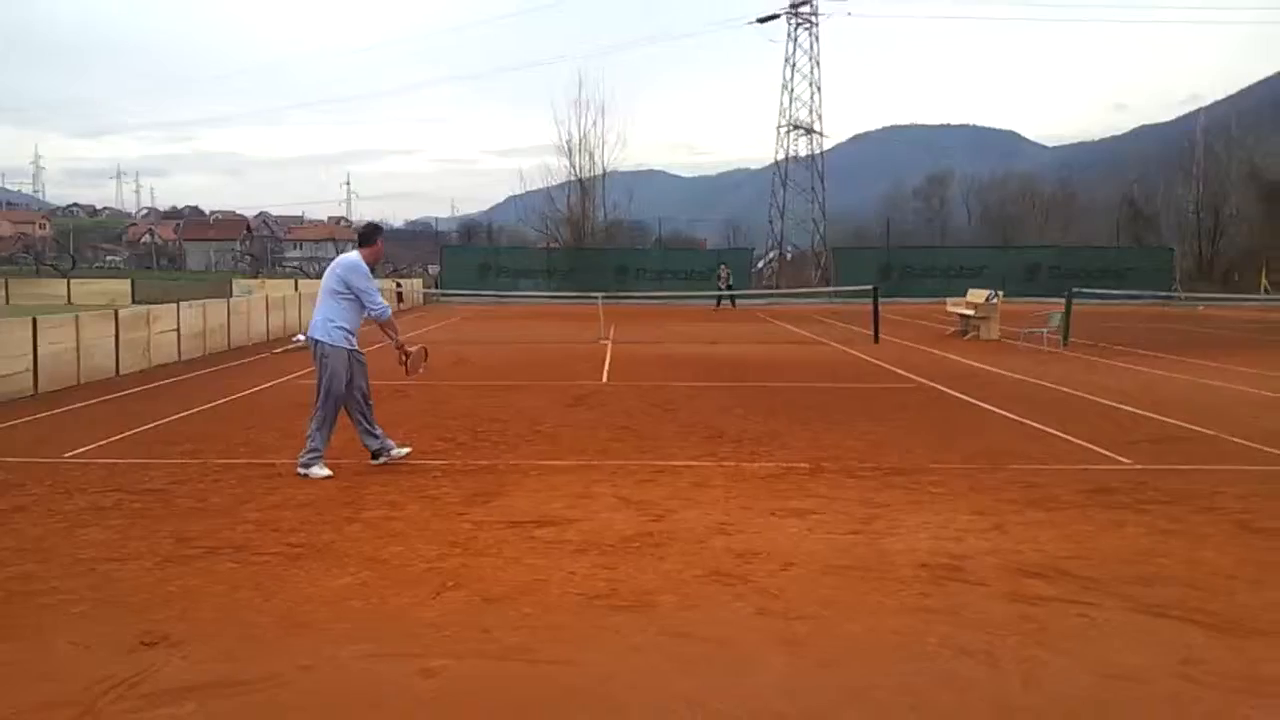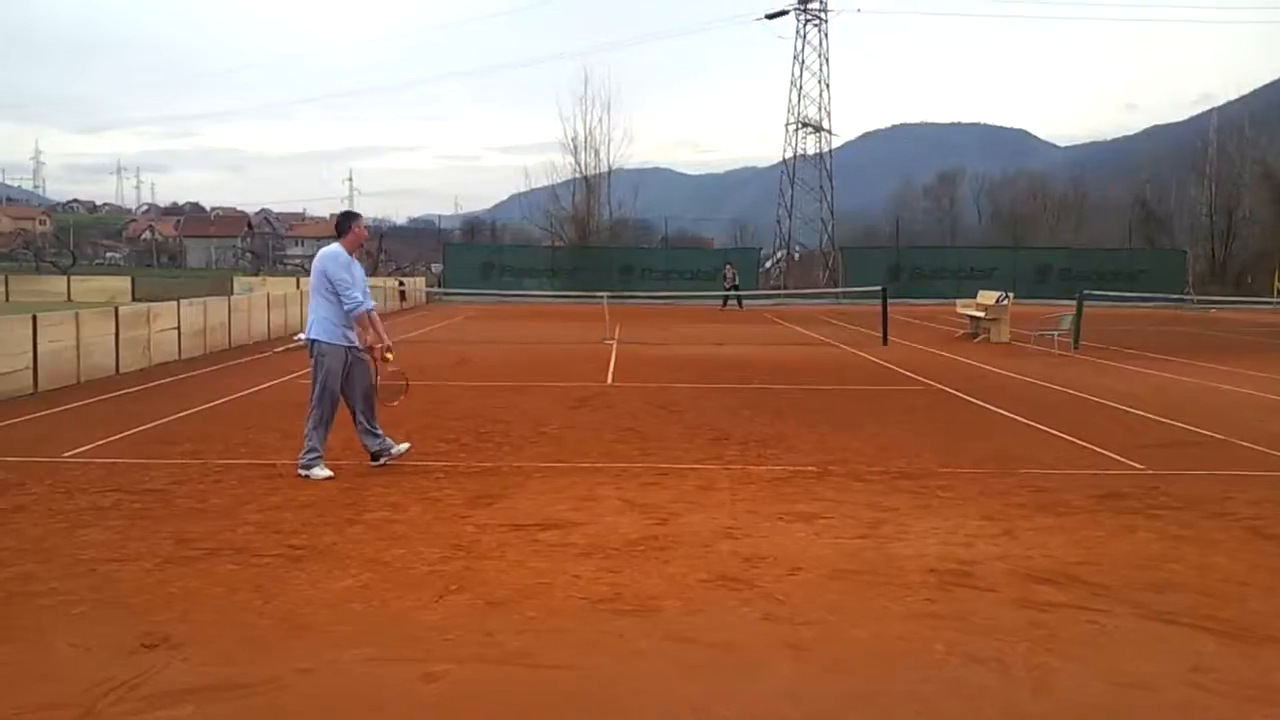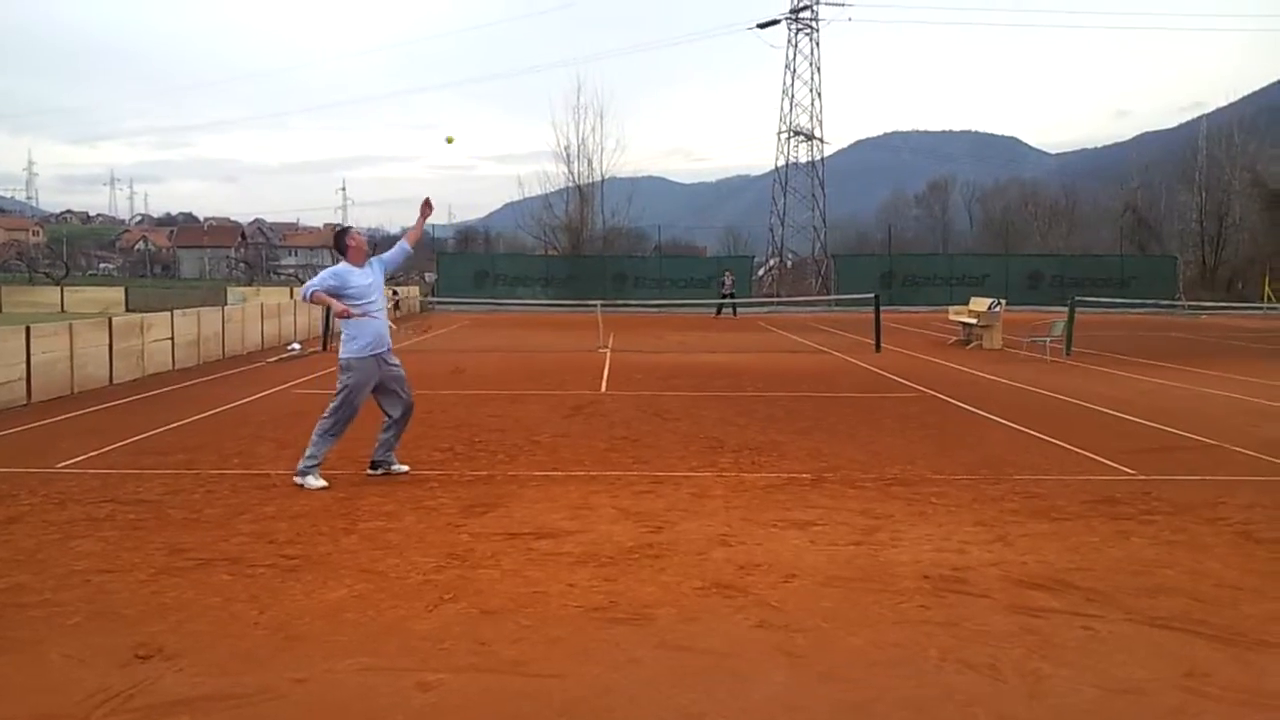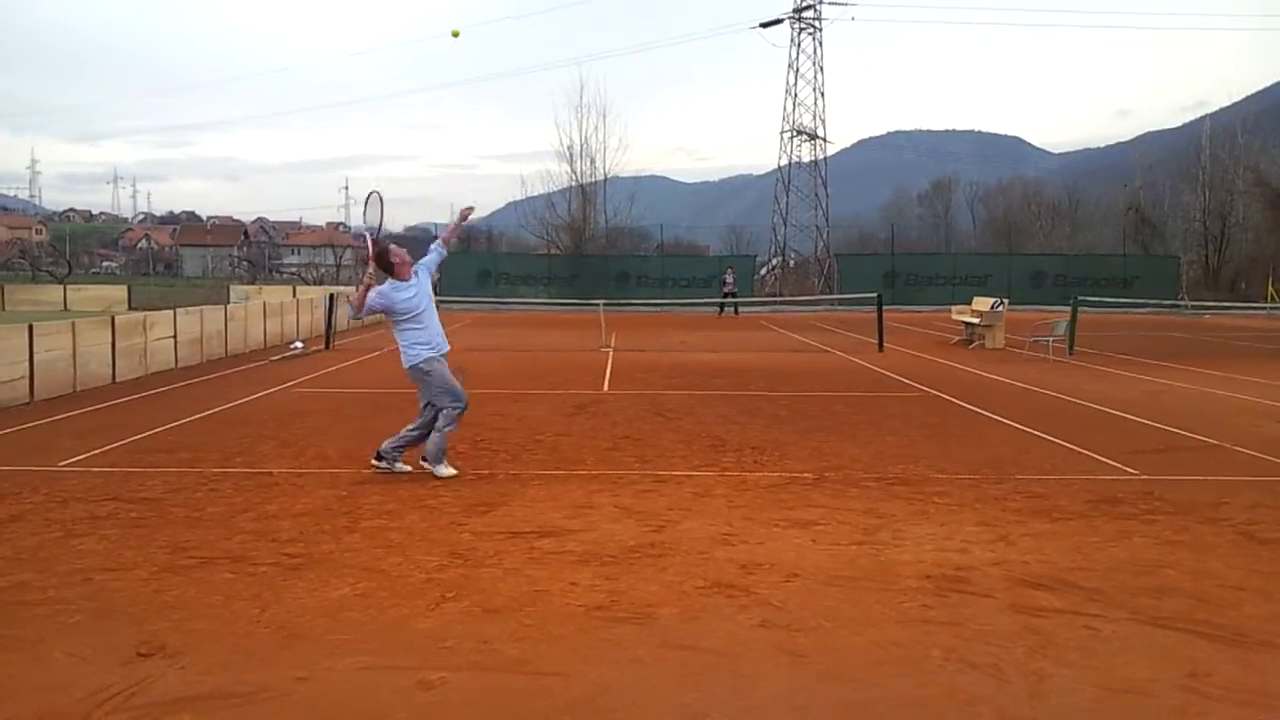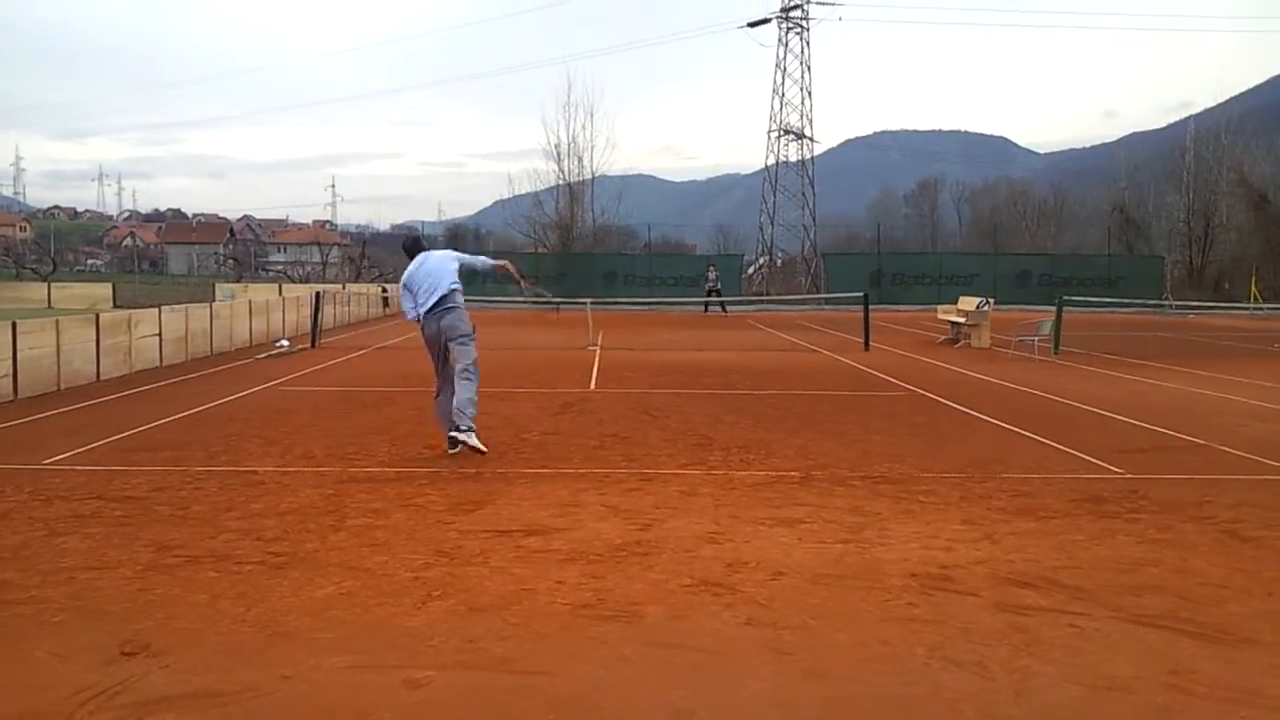
dt=0.4s
person 1, frame 1
left shoulder: (359, 267)
right shoulder: (352, 264)
left elbow: (375, 312)
right elbow: (379, 309)
left wrist: (395, 340)
right wrist: (398, 336)
left hip: (346, 343)
right hip: (329, 341)
left knee: (360, 398)
right knee: (330, 400)
left ankle: (379, 448)
right ankle: (310, 460)
person 1, frame 2
left shoulder: (354, 264)
right shoulder: (332, 255)
left elbow: (367, 304)
right elbow: (352, 302)
left wrist: (382, 337)
right wrist: (368, 335)
left hip: (349, 342)
right hip: (327, 341)
left knee: (363, 395)
right knee: (325, 400)
left ankle: (379, 448)
right ankle: (309, 461)
person 1, frame 3
left shoulder: (376, 266)
right shoulder: (338, 274)
left elbow: (404, 247)
right elbow: (309, 290)
left wrist: (422, 218)
right wrist: (333, 304)
left hip: (384, 354)
right hip: (358, 358)
left knee: (403, 404)
right knee: (339, 415)
left ankle: (382, 461)
right ankle: (307, 469)
person 1, frame 4
left shoulder: (422, 272)
right shoulder: (385, 293)
left elbow: (440, 246)
right elbow: (355, 310)
left wrist: (459, 221)
right wrist: (365, 287)
left hip: (436, 357)
right hip: (421, 360)
left knee: (431, 415)
right knee: (457, 401)
left ankle: (387, 455)
right ankle: (433, 458)
person 1, frame 5
left shoulder: (407, 276)
right shoulder: (446, 255)
left elbow: (411, 316)
right elbow: (479, 262)
right wrist: (508, 267)
left hip: (430, 325)
right hip: (453, 315)
left knee: (444, 382)
right knee: (465, 374)
left ankle: (453, 439)
right ankle: (464, 428)
